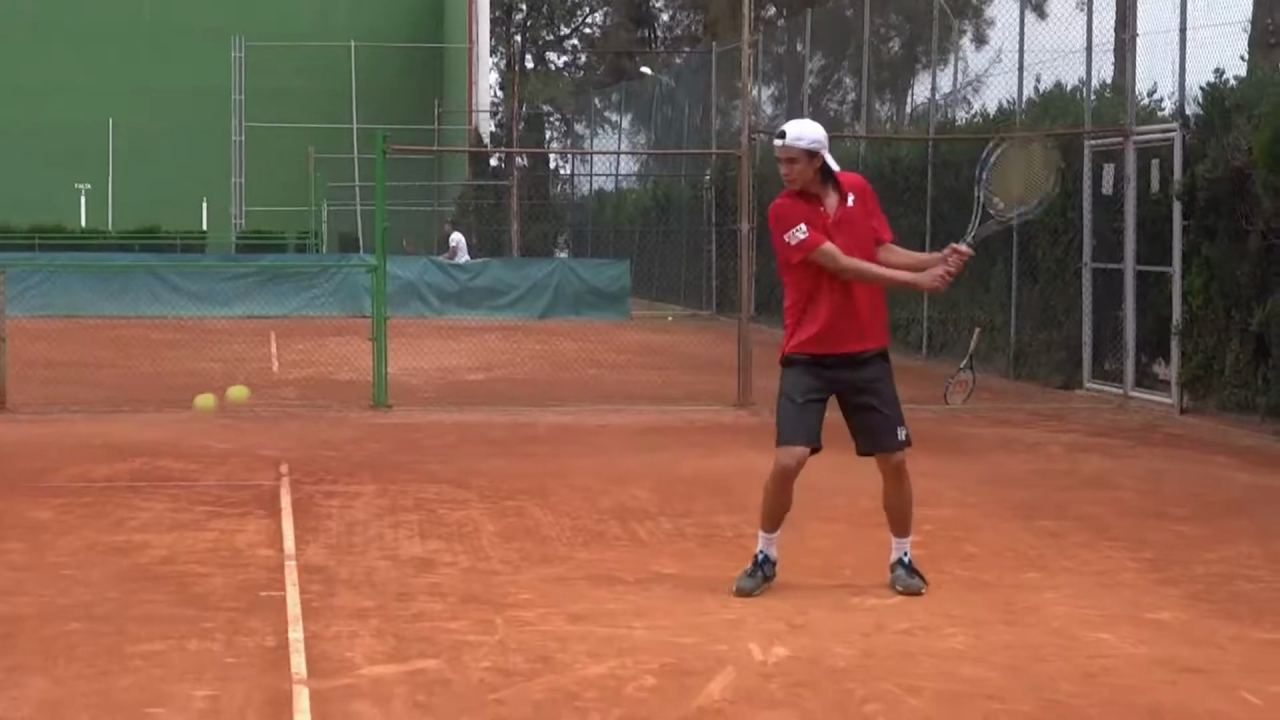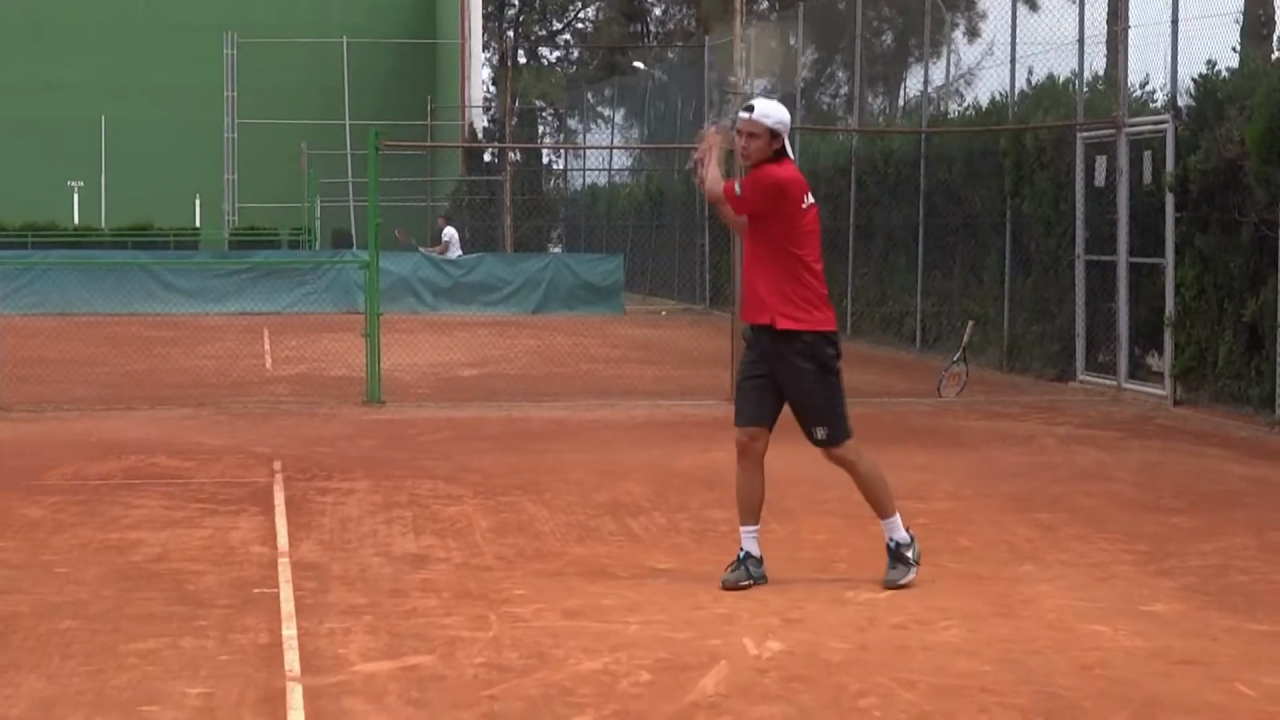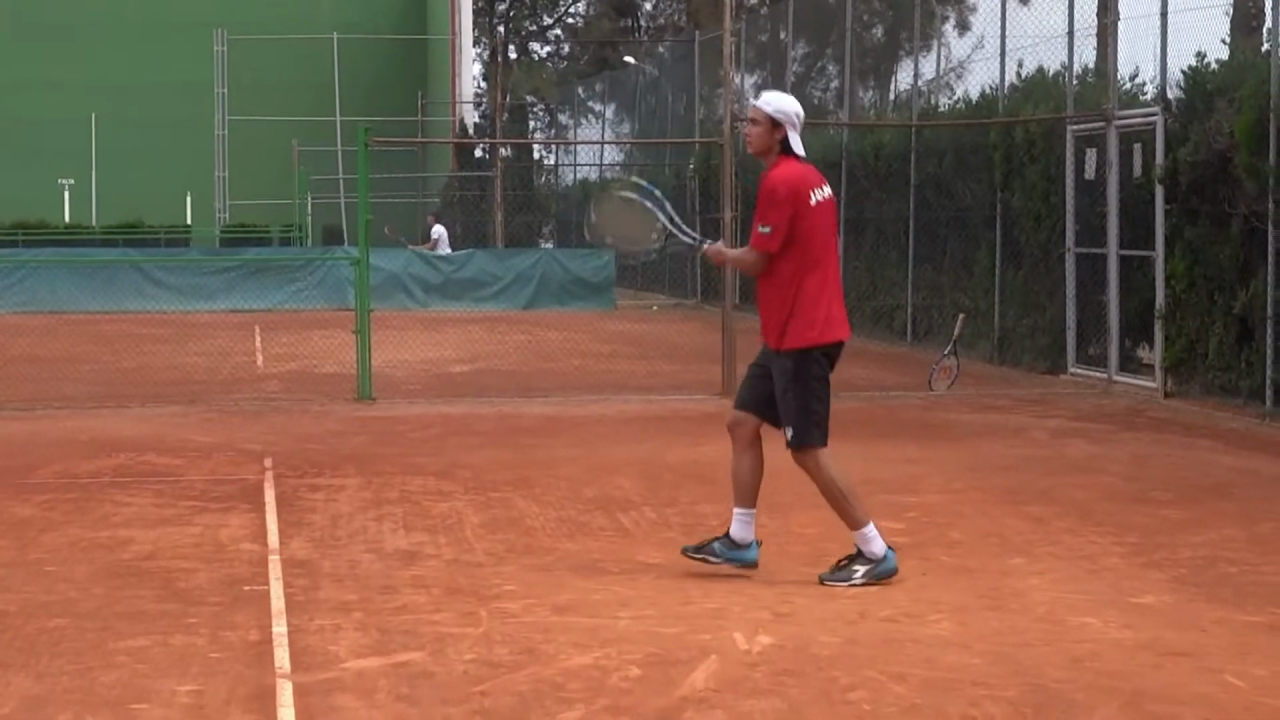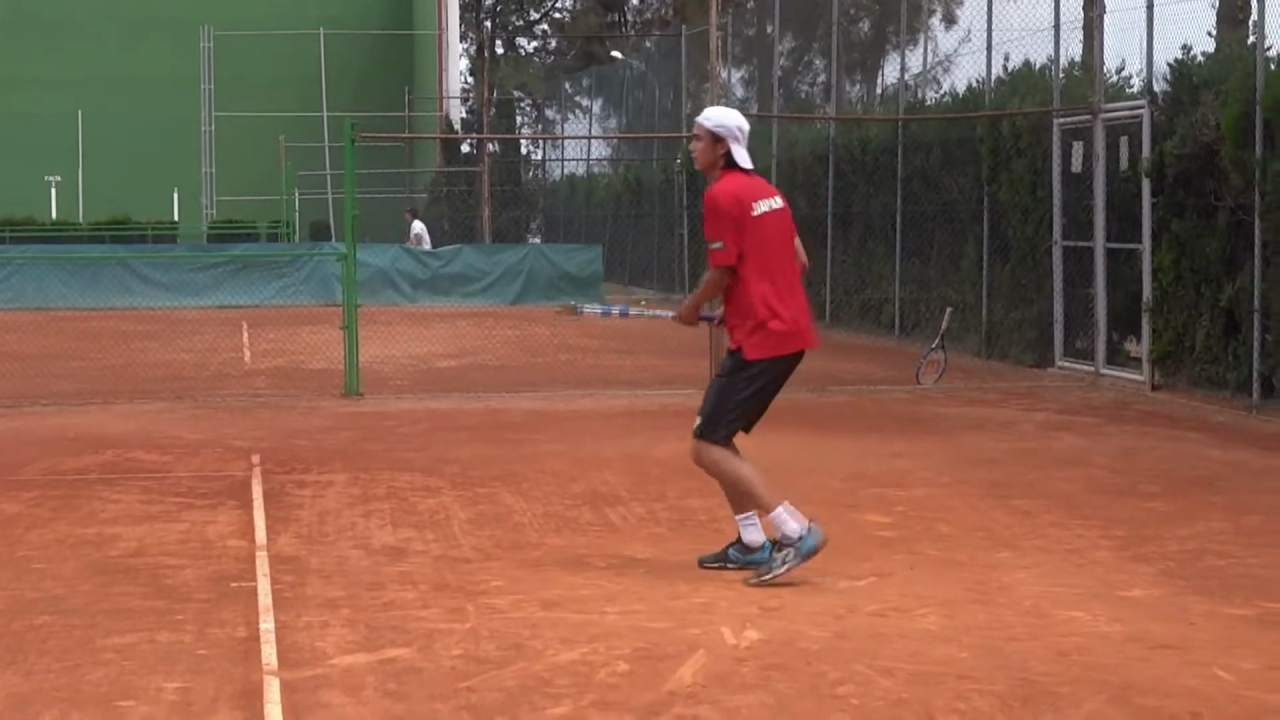
dt=0.5s
person 1, frame 1
left shoulder: (857, 188)
right shoulder: (784, 210)
left elbow: (884, 251)
right elbow: (839, 266)
left wrist: (936, 260)
right wrist: (913, 277)
left hip: (866, 351)
right hip: (807, 355)
left knee: (894, 460)
right knee: (788, 461)
left ankle: (901, 558)
right ankle: (764, 557)
person 1, frame 2
left shoulder: (773, 181)
right shoulder: (764, 180)
left elbow: (714, 194)
right elbow: (746, 224)
left wrist: (711, 156)
right wrist: (714, 156)
left hip: (802, 333)
right hip: (766, 332)
left knee: (839, 448)
right knee: (748, 443)
left ankle: (900, 541)
right ankle: (750, 555)
person 1, frame 3
left shoulder: (780, 181)
right shoulder: (807, 176)
left elbow: (756, 261)
left wrist: (720, 253)
right wrist: (741, 258)
left hip: (805, 334)
right hip: (790, 328)
left knee: (807, 452)
right knee: (741, 423)
left ankle: (875, 553)
right ankle: (740, 540)
person 1, frame 4
left shoulder: (721, 195)
right shoulder: (766, 190)
left elbow: (721, 275)
right elbow: (799, 263)
left wrist: (689, 307)
left hip: (762, 340)
right hip: (788, 334)
left knee: (707, 447)
right knee: (716, 435)
left ankle: (796, 531)
right ankle: (754, 543)
